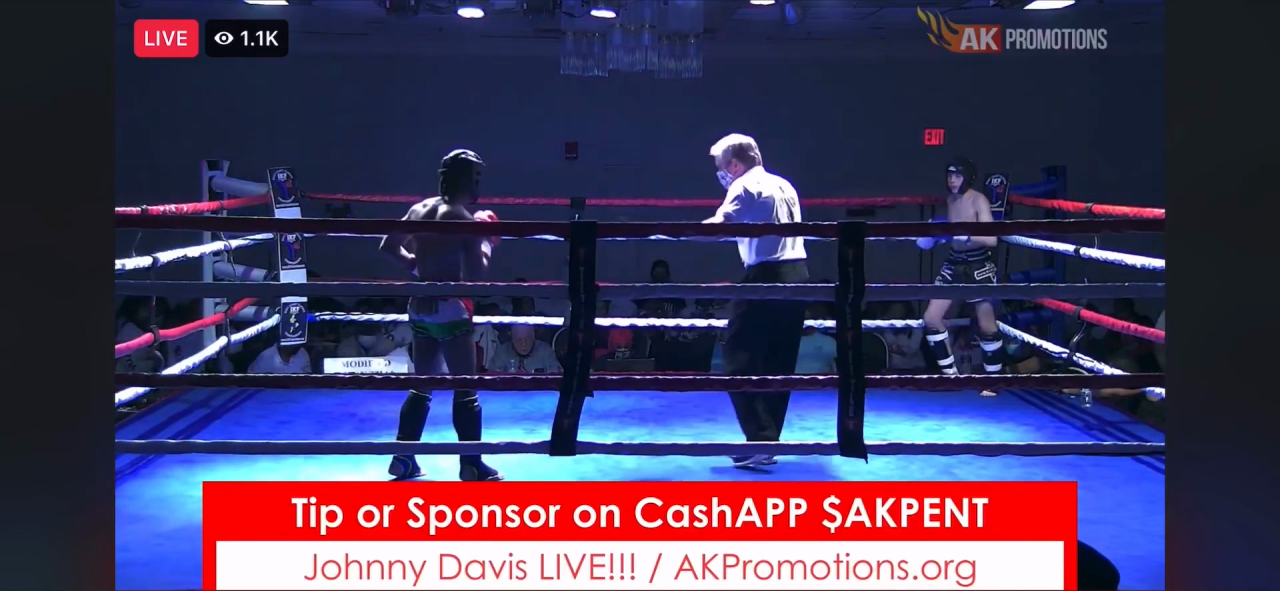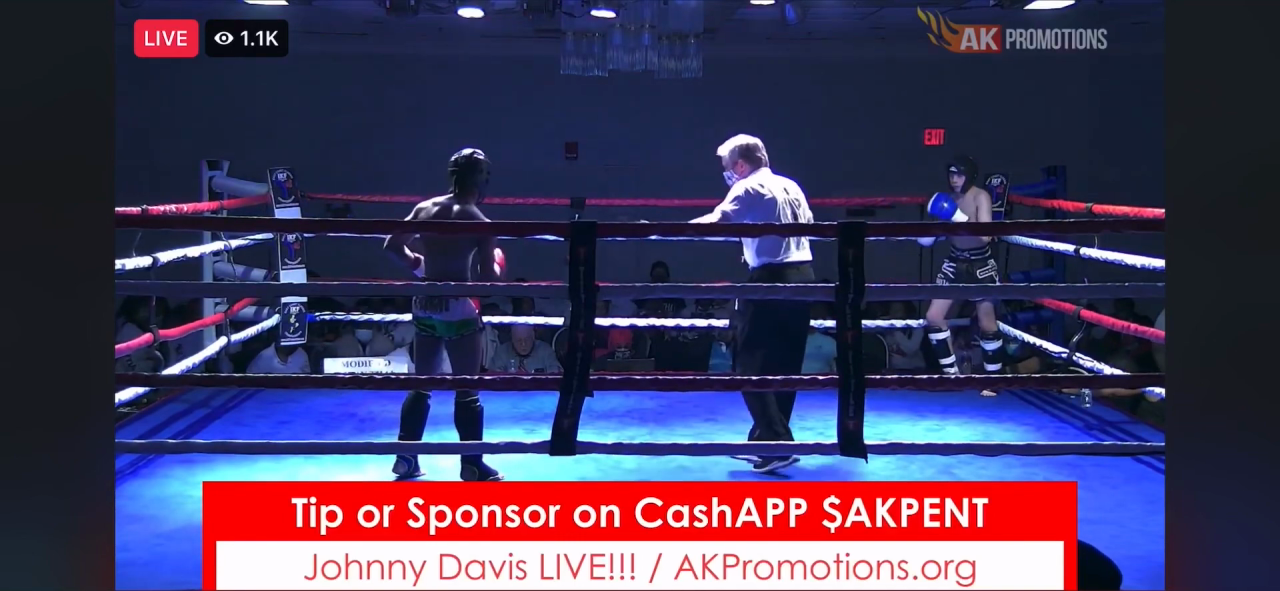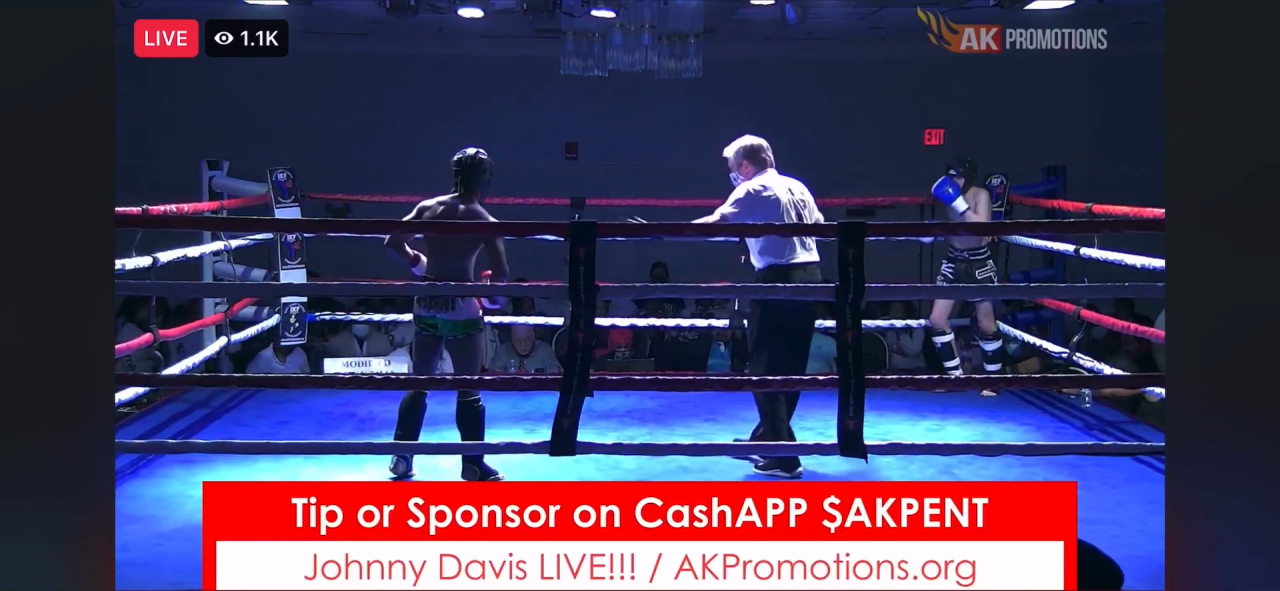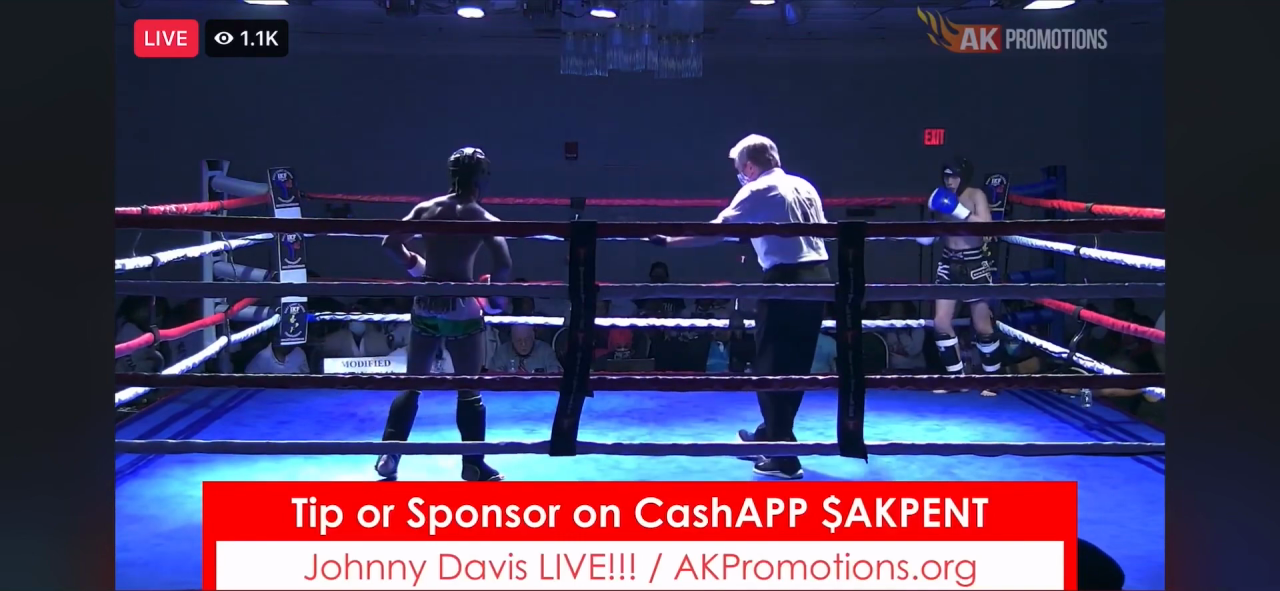
dt=0.1s
person 1, frame 1
left shoulder: (745, 187)
right shoulder: (782, 185)
left elbow: (717, 227)
left hip: (765, 278)
right hip: (796, 276)
left knee: (739, 361)
right knee: (778, 366)
left ankle: (761, 442)
right ankle: (766, 439)
person 1, frame 2
left shoulder: (748, 188)
right shoulder: (791, 186)
left elbow: (712, 224)
right elbow: (808, 222)
left hip: (771, 280)
right hip: (802, 276)
left knee: (752, 367)
right knee: (784, 367)
left ankle: (776, 444)
right ankle: (771, 440)
person 1, frame 3
left shoulder: (753, 191)
right shoulder: (798, 187)
left elbow: (712, 224)
right elbow: (820, 227)
left hip: (778, 282)
right hip: (809, 278)
left knee: (766, 370)
right knee: (789, 369)
left ankle: (781, 455)
right ankle: (767, 439)
person 1, frame 4
left shoulder: (758, 191)
right shoulder: (804, 187)
left elbow: (716, 231)
right elbow: (821, 229)
left wrist: (668, 241)
left hip: (785, 281)
right hip: (817, 277)
left knee: (771, 371)
right knee: (794, 370)
left ankle: (783, 457)
right ankle: (769, 438)
person 2, frame 1
left shoulder: (419, 209)
right shoulder: (466, 220)
left elbow: (388, 246)
right elbow: (475, 272)
right wrist: (486, 246)
left hip: (420, 307)
right hip: (451, 310)
left knee: (422, 387)
right knee: (465, 390)
left ankle: (403, 457)
right ankle: (471, 464)
person 2, frame 2
left shoulder: (425, 208)
right shoulder: (479, 220)
left elbow: (392, 245)
right elbow: (487, 278)
right wrist: (497, 268)
left hip: (425, 305)
right hip: (458, 308)
left knee: (421, 384)
right knee: (467, 390)
left ankle: (406, 456)
right ankle: (472, 464)
person 2, frame 3
left shoulder: (428, 208)
right shoulder: (485, 221)
left elbow: (393, 242)
right elbow: (501, 271)
right wrist: (495, 297)
left hip: (426, 305)
right hip: (461, 308)
left knee: (420, 383)
right knee: (468, 390)
left ankle: (401, 454)
right ankle: (473, 463)
person 2, frame 4
left shoulder: (426, 209)
right shoulder: (484, 219)
left elbow: (391, 243)
right elbow: (503, 264)
left wrist: (416, 266)
right wrist: (495, 301)
left hip: (425, 305)
right hip: (461, 307)
left knee: (413, 384)
right knee: (469, 390)
person 3, frame 1
left shoulder: (979, 200)
right shoulder: (949, 200)
left elbow: (990, 240)
left wrist: (959, 234)
right wrist: (935, 236)
left hip: (978, 265)
right hip: (952, 264)
left knee: (986, 327)
right knee: (931, 319)
right ankle: (950, 373)
person 3, frame 2
left shoulder: (981, 196)
right shoulder: (952, 198)
left elbow: (985, 234)
left wrist: (957, 216)
left hip: (980, 264)
right hip: (954, 262)
left knee: (987, 326)
right knee: (934, 317)
right ankle: (951, 373)
person 3, frame 3
left shoulder: (980, 195)
right shoulder: (951, 194)
left elbow: (982, 226)
left wrist: (959, 204)
left hip: (979, 264)
right hip: (953, 262)
left knee: (986, 325)
right knee: (937, 321)
right ankle: (954, 374)
person 3, frame 4
left shoulder: (976, 196)
right shoulder: (948, 198)
left wrist: (959, 212)
right wrist: (930, 233)
left hip: (974, 264)
right hip: (948, 263)
left knee: (982, 327)
right knee: (941, 325)
right ankle: (956, 378)
